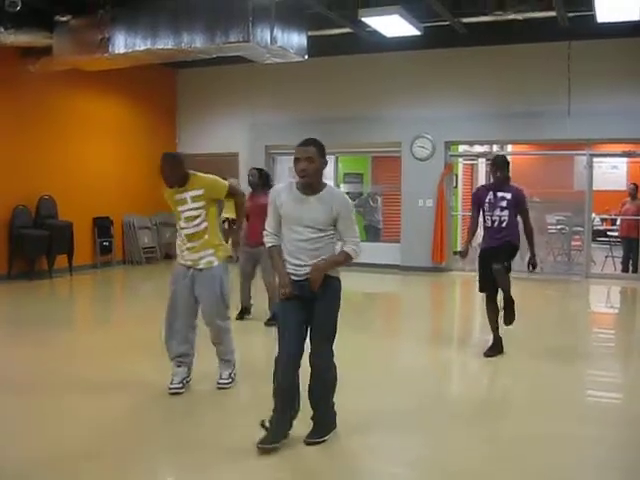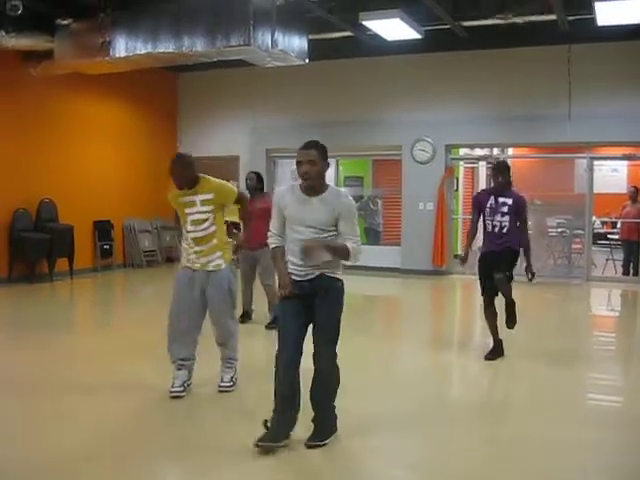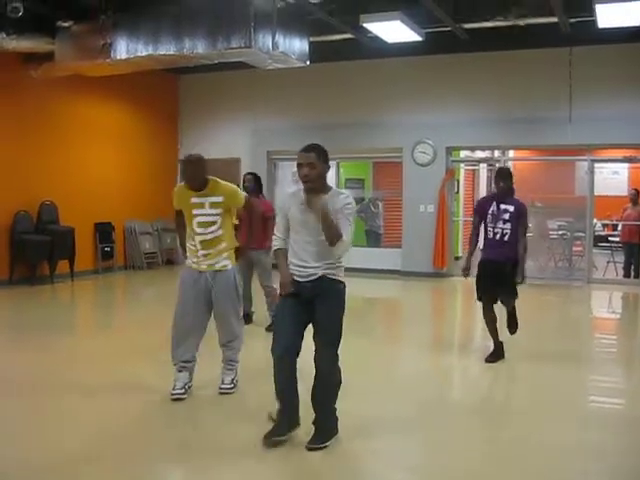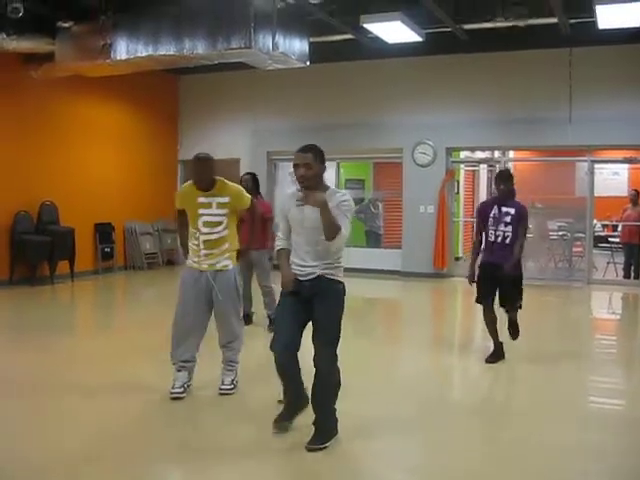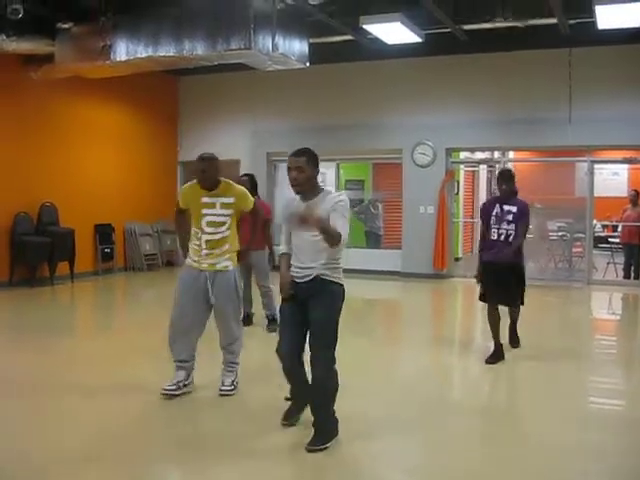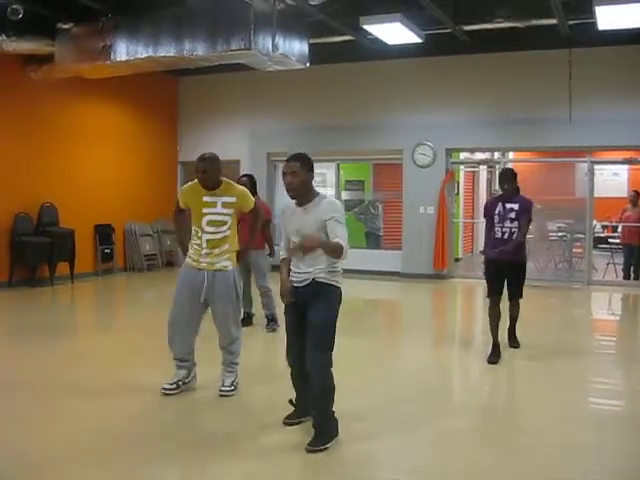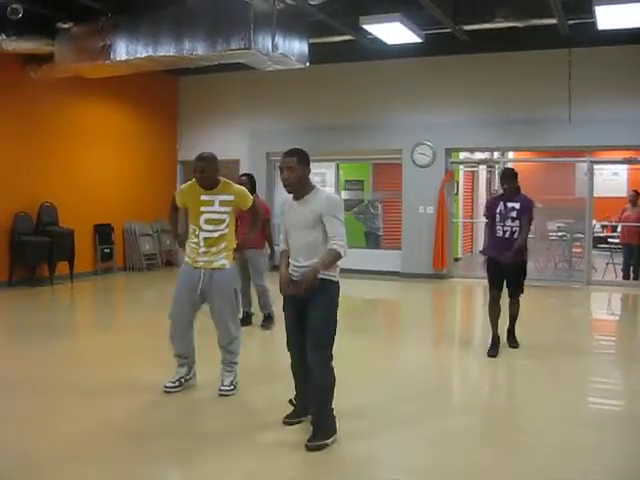
dt=0.1s
person 1, frame 1
left shoulder: (339, 201)
right shoulder: (279, 194)
left elbow: (353, 249)
right elbow: (271, 236)
left wrist: (325, 265)
right wrist: (280, 273)
left hip: (325, 284)
right hip: (292, 284)
left knee: (321, 354)
right knee: (287, 355)
left ankle: (324, 421)
right ankle: (279, 427)
person 1, frame 2
left shoulder: (342, 201)
right shoulder: (283, 196)
left elbow: (352, 249)
right elbow: (275, 237)
left wrist: (324, 245)
right wrist: (281, 273)
left hip: (328, 285)
right hip: (293, 284)
left knee: (324, 357)
right knee: (287, 355)
left ankle: (325, 424)
right ankle: (280, 427)
person 1, frame 3
left shoulder: (342, 201)
right shoulder: (288, 200)
left elbow: (341, 246)
right elbow: (279, 239)
left wrist: (323, 211)
right wrist: (283, 271)
left hip: (328, 286)
right hip: (294, 285)
left knee: (325, 357)
right knee: (282, 352)
left ankle: (326, 424)
right ankle: (286, 419)
person 1, frame 4
left shoulder: (341, 199)
right shoulder: (289, 201)
left elbow: (336, 240)
left wrist: (322, 205)
right wrist: (285, 270)
left hip: (328, 285)
right hip: (295, 284)
left knee: (325, 358)
right knee: (281, 347)
left ankle: (326, 425)
right ankle: (295, 401)
person 1, frame 5
left shoulder: (336, 202)
right shoulder: (289, 205)
left elbow: (338, 241)
left wrist: (318, 221)
right wrist: (284, 273)
left hip: (326, 286)
right hip: (296, 286)
left knee: (321, 358)
right knee: (287, 352)
left ankle: (326, 426)
right ankle: (301, 398)
person 1, frame 6
left shoulder: (330, 207)
right shoulder: (287, 211)
left elbow: (340, 250)
left wrist: (318, 242)
right wrist: (284, 279)
left hip: (324, 289)
right hip: (296, 290)
left knee: (317, 361)
right knee: (295, 357)
left ankle: (326, 427)
right ankle: (305, 404)
person 1, frame 7
left shoulder: (328, 200)
right shoulder: (286, 205)
left elbow: (338, 245)
left wrist: (315, 270)
right wrist: (283, 270)
left hip: (321, 285)
right hip: (294, 285)
left knee: (318, 354)
right knee: (297, 351)
left ankle: (324, 425)
right ankle: (304, 403)
person 2, frame 1
left shoulder: (208, 183)
right shoulder: (169, 193)
left elbow: (239, 195)
left wrist: (237, 229)
left hip: (212, 262)
right hip: (183, 263)
left knee: (215, 317)
right knee: (178, 319)
left ankle: (227, 366)
right ankle: (181, 368)
person 2, frame 2
left shoulder: (217, 187)
right shoulder: (174, 195)
left elbow: (245, 202)
left wrist: (242, 234)
right wrist: (187, 245)
left hip: (218, 265)
right hip: (188, 267)
left knee: (224, 319)
right knee: (182, 321)
left ankle: (228, 369)
right ankle: (182, 371)
person 2, frame 3
left shoulder: (227, 191)
right shoulder: (179, 193)
left elbow: (250, 211)
right wrist: (184, 247)
left hip: (224, 267)
right hip: (193, 268)
left knee: (228, 322)
right knee: (186, 322)
left ankle: (230, 370)
right ankle: (183, 374)
person 2, frame 4
left shoulder: (233, 192)
right shoulder: (184, 193)
right wrist: (185, 248)
left hip: (225, 267)
right hip: (194, 267)
left knee: (229, 322)
right knee: (186, 322)
left ankle: (230, 371)
right ankle: (183, 374)
person 2, frame 5
left shoulder: (237, 193)
right shoulder: (187, 191)
left elbow: (256, 215)
right wrist: (184, 244)
left hip: (225, 268)
right hip: (194, 267)
left knee: (229, 324)
right knee: (182, 321)
left ankle: (230, 372)
right ankle: (183, 373)
person 2, frame 6
left shoulder: (238, 193)
right shoulder: (188, 191)
left elbow: (256, 215)
right elbow: (180, 213)
left wrist: (246, 246)
right wrist: (183, 244)
left hip: (224, 268)
right hip: (193, 266)
left knee: (228, 324)
right knee: (180, 320)
left ankle: (230, 373)
right ankle: (184, 371)
person 2, frame 7
left shoulder: (235, 192)
right shoulder: (187, 190)
left elbow: (256, 213)
right elbow: (174, 208)
right wrist: (177, 234)
left hip: (222, 267)
right hip: (191, 265)
left knee: (226, 323)
right knee: (179, 319)
left ankle: (229, 372)
right ankle: (185, 370)
person 3, frame 1
left shoulder: (517, 194)
right shoulder: (480, 193)
left elbow: (526, 223)
right elbow: (474, 220)
left wrist: (532, 253)
right wrist: (467, 245)
left hip: (508, 242)
right hip: (487, 246)
left knee: (498, 268)
right knee: (489, 295)
left ankle: (508, 299)
right ankle: (496, 341)
person 3, frame 2
left shoulder: (517, 200)
right shoulder: (480, 197)
left elbow: (524, 231)
right elbow: (474, 224)
left wrist: (528, 262)
right wrist: (466, 249)
left hip: (509, 248)
right hip: (488, 250)
left knee: (500, 277)
right knee: (487, 299)
left ankle: (510, 303)
right ankle: (497, 344)
person 3, frame 3
left shoulder: (519, 207)
right shoulder: (483, 203)
left elbow: (522, 238)
right elbow: (475, 233)
left wrist: (521, 267)
right wrist: (468, 259)
left hip: (509, 259)
right hip: (488, 260)
left knee: (507, 298)
right knee: (487, 303)
left ankle: (511, 312)
right ankle: (497, 346)
person 3, frame 4
left shoulder: (520, 209)
right shoulder: (485, 207)
left elbow: (521, 239)
right elbow: (478, 238)
left wrist: (514, 262)
right wrist: (472, 266)
left hip: (510, 264)
right hip: (488, 263)
left knee: (510, 306)
right knee: (487, 305)
left ankle: (512, 320)
right ankle: (497, 347)
person 3, frame 5
left shoulder: (522, 207)
right shoulder: (487, 206)
left elbow: (521, 236)
right elbow: (483, 237)
left wrist: (508, 252)
right wrist: (479, 264)
left hip: (513, 262)
right hip: (490, 262)
left knee: (513, 303)
right knee: (491, 303)
left ankle: (513, 329)
right ankle: (497, 347)
person 3, frame 6
left shoulder: (525, 204)
right shoulder: (491, 204)
left elbow: (523, 232)
left wrist: (509, 248)
right wrist: (487, 257)
left hip: (516, 259)
right hip: (494, 259)
left knee: (514, 299)
right knee: (494, 300)
left ankle: (512, 331)
right ankle: (495, 345)
person 3, frame 7
left shoulder: (526, 203)
right shoulder: (492, 203)
left elbow: (524, 232)
left wrist: (512, 253)
right wrist: (488, 253)
left hip: (517, 258)
right hip: (495, 257)
left knee: (514, 296)
right knee: (494, 295)
left ankle: (511, 332)
right ankle: (494, 337)
person 4, frame 1
left shoulder: (270, 197)
right shoulder: (248, 199)
left hip: (265, 246)
right hip: (247, 246)
left knee: (269, 281)
right knee: (245, 279)
left ankle: (275, 313)
right ankle: (245, 307)
person 4, frame 2
left shoulder: (268, 201)
left hip: (264, 249)
right hip: (246, 249)
left knee: (268, 284)
right knee: (246, 283)
left ankle: (275, 316)
right ankle: (246, 311)
person 4, frame 3
left shoulder: (265, 205)
left elbow: (270, 228)
left wrist: (269, 245)
left hip: (260, 250)
right hip: (243, 250)
left knee: (267, 285)
right knee: (244, 284)
left ankle: (274, 318)
right ankle: (247, 313)
person 4, frame 4
left shoulder: (264, 205)
left elbow: (269, 229)
left wrist: (270, 248)
left hip: (259, 251)
right hip: (242, 250)
left knee: (265, 284)
right knee: (244, 285)
left ankle: (272, 317)
right ankle: (247, 314)
person 4, frame 5
left shoulder: (262, 206)
left elbow: (267, 231)
left wrist: (271, 251)
left hip: (258, 251)
right hip: (240, 251)
left knee: (264, 285)
right knee: (244, 285)
left ankle: (272, 317)
right ankle: (247, 314)
person 4, frame 6
left shoulder: (262, 207)
left elbow: (267, 231)
left wrist: (272, 249)
left hip: (257, 251)
left knee: (263, 285)
right knee: (243, 285)
left ankle: (271, 317)
right ankle: (247, 314)
person 4, frame 7
left shoulder: (261, 206)
left elbow: (267, 230)
left wrist: (272, 250)
left hip: (255, 250)
right hip: (238, 250)
left knee: (259, 284)
right knee: (243, 284)
left ankle: (268, 315)
right ankle: (247, 313)
